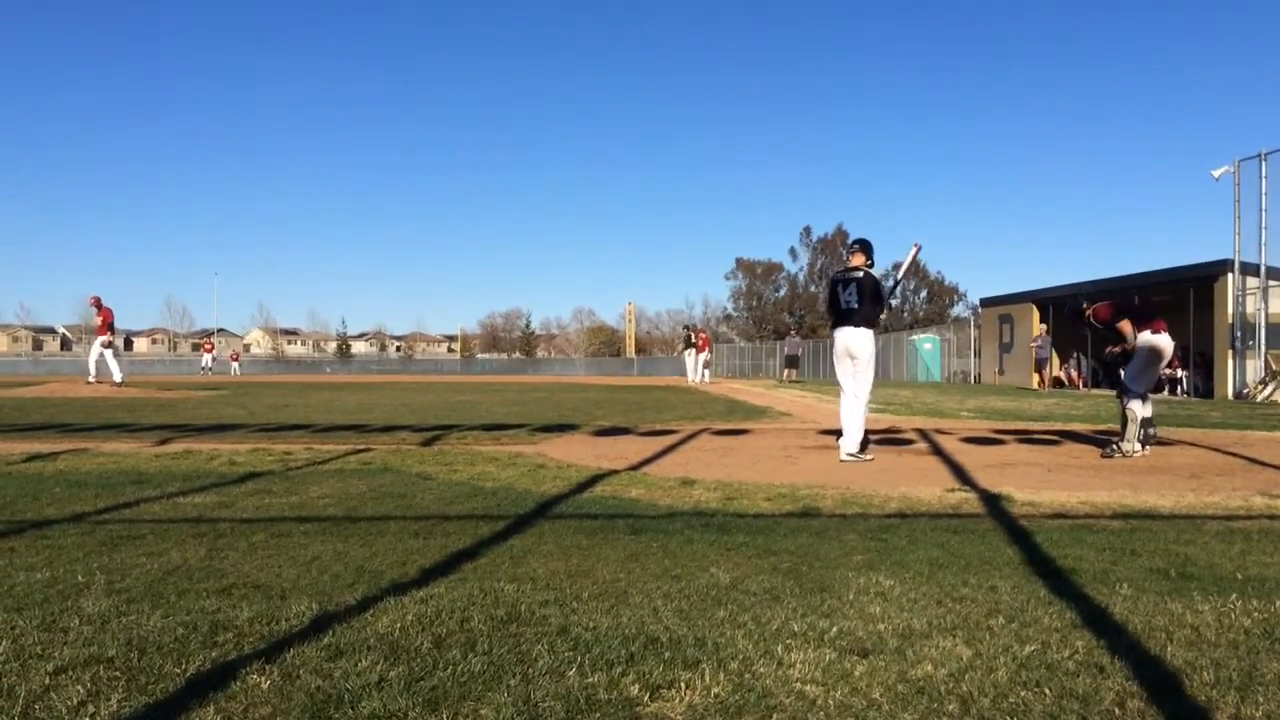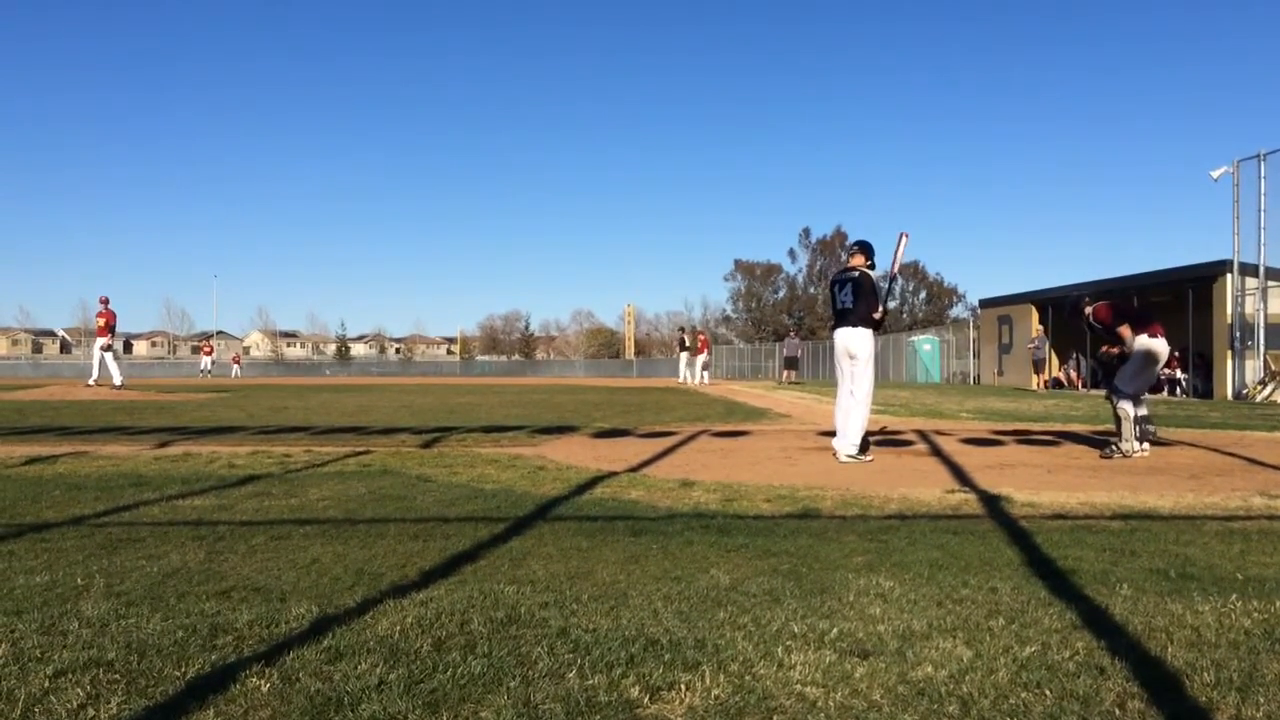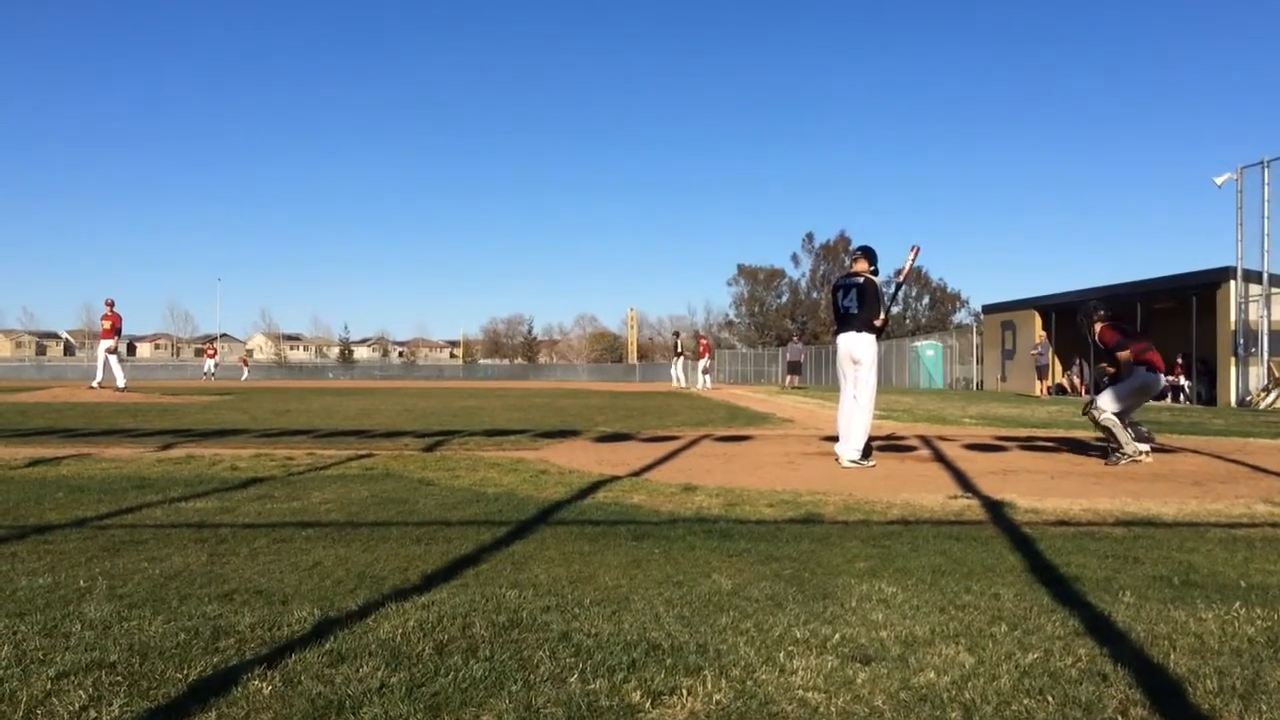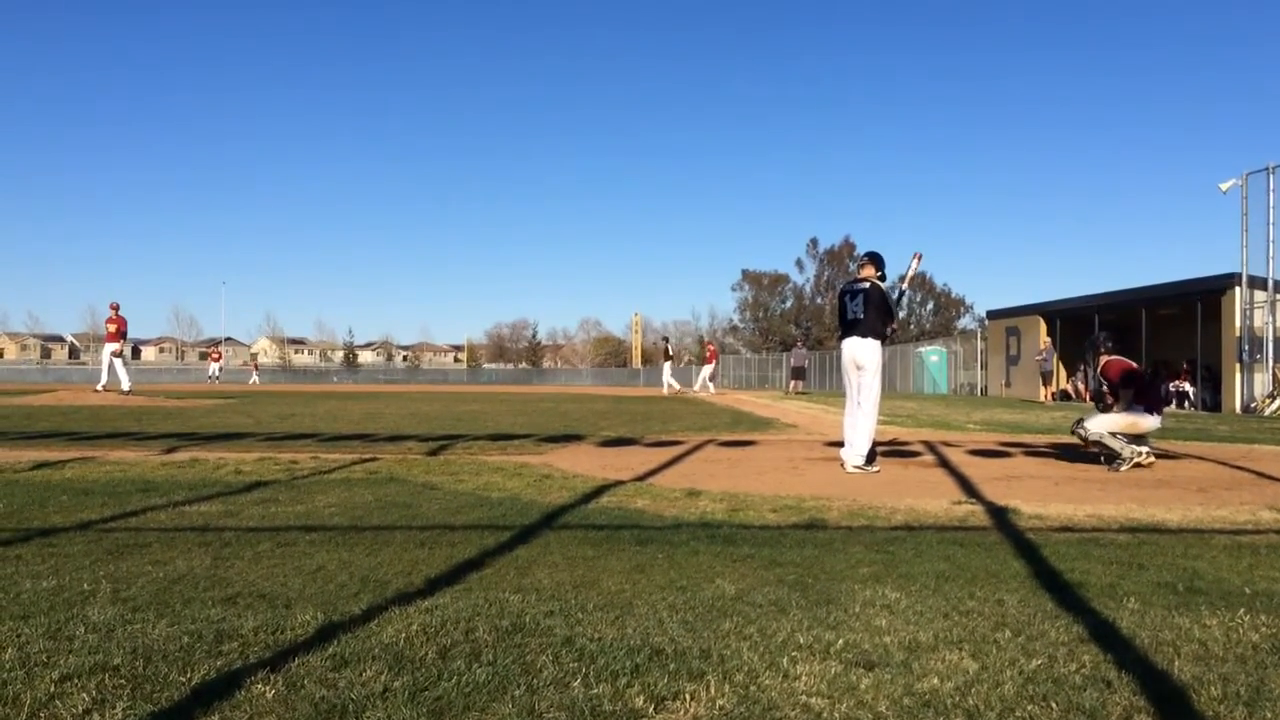
dt=0.5s
person 1, frame 1
left shoulder: (835, 278)
right shoulder: (869, 278)
left elbow: (831, 312)
right elbow: (880, 314)
right wrist: (872, 318)
left hip: (839, 335)
right hip: (860, 335)
left knee: (847, 391)
right knee: (860, 392)
left ankle: (849, 440)
right ankle: (850, 447)
person 1, frame 2
left shoulder: (836, 279)
right shoulder: (866, 277)
left elbow: (836, 310)
right elbow: (876, 314)
right wrist: (879, 320)
left hip: (839, 335)
right hip: (860, 334)
left knee: (844, 390)
right knee: (861, 391)
left ankle: (841, 443)
right ankle: (851, 448)
person 1, frame 3
left shoulder: (838, 284)
right shoulder: (870, 283)
left elbow: (837, 317)
right elbow: (877, 321)
right wrist: (881, 325)
left hip: (842, 340)
right hip: (863, 340)
left knee: (847, 395)
right knee: (863, 397)
left ankle: (844, 449)
right ankle: (854, 453)
person 1, frame 4
left shoulder: (845, 289)
right shoulder: (878, 289)
right elbow: (891, 325)
right wrist: (884, 331)
left hip: (847, 345)
right hip: (868, 346)
left knee: (852, 401)
right knee: (867, 403)
left ankle: (850, 453)
right ankle: (857, 459)
person 2, frame 1
left shoulder: (1098, 312)
right shoulder: (1108, 309)
left elbow: (1128, 329)
left wrist: (1125, 348)
right wrist: (1121, 348)
left hip: (1150, 340)
right hip: (1164, 341)
left knee: (1130, 391)
right knee: (1141, 391)
left ankle: (1129, 445)
right ankle: (1143, 441)
person 2, frame 2
left shoulder: (1099, 311)
right shoulder: (1103, 310)
left elbow: (1127, 336)
left wrist: (1121, 351)
right wrist: (1117, 350)
left hip: (1147, 344)
right hip: (1159, 345)
left knee: (1119, 392)
right knee: (1134, 394)
left ankle: (1126, 445)
right ankle: (1141, 443)
person 2, frame 3
left shoulder: (1104, 331)
right shoulder: (1112, 330)
left elbow: (1127, 362)
left wrist: (1116, 375)
right wrist: (1114, 372)
left hip: (1145, 375)
right hip: (1155, 376)
left knee: (1095, 408)
right knee: (1117, 412)
left ankle: (1129, 449)
right ankle: (1141, 448)
person 2, frame 4
left shoulder: (1111, 366)
left elbow: (1125, 402)
left hip: (1144, 415)
right hip: (1147, 414)
left knee: (1081, 428)
left ankle: (1130, 453)
right ankle: (1141, 449)
